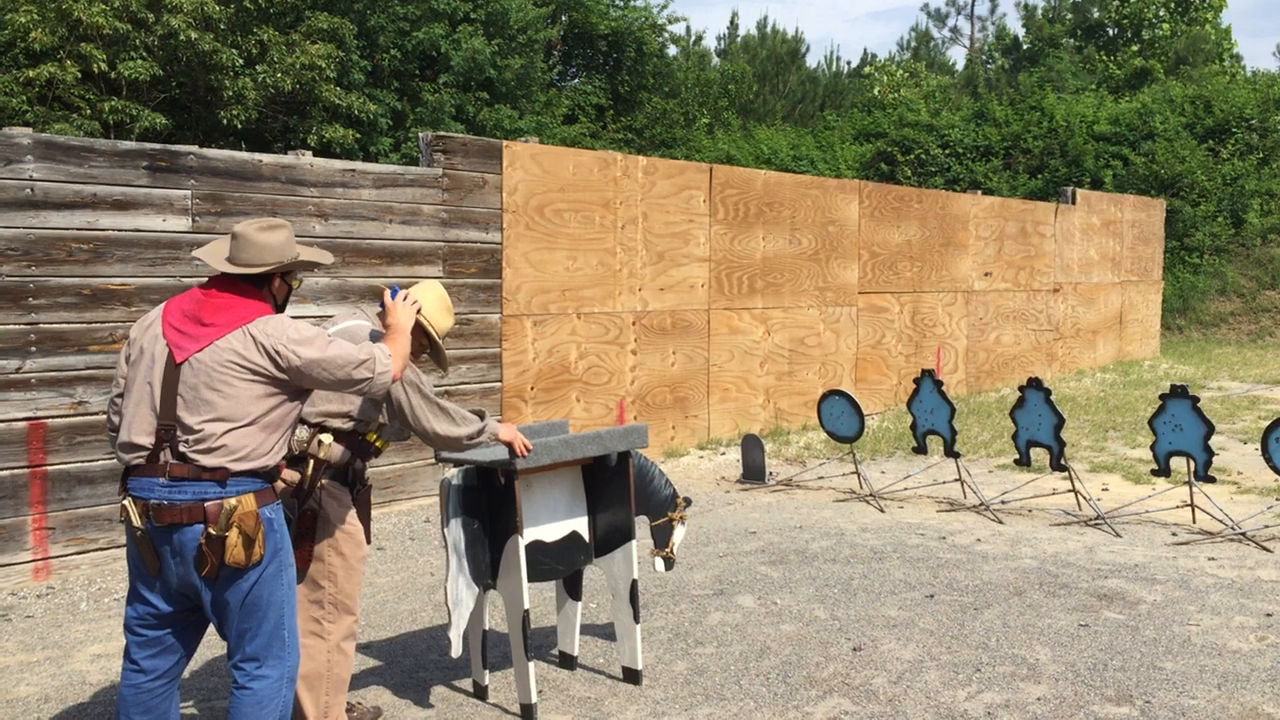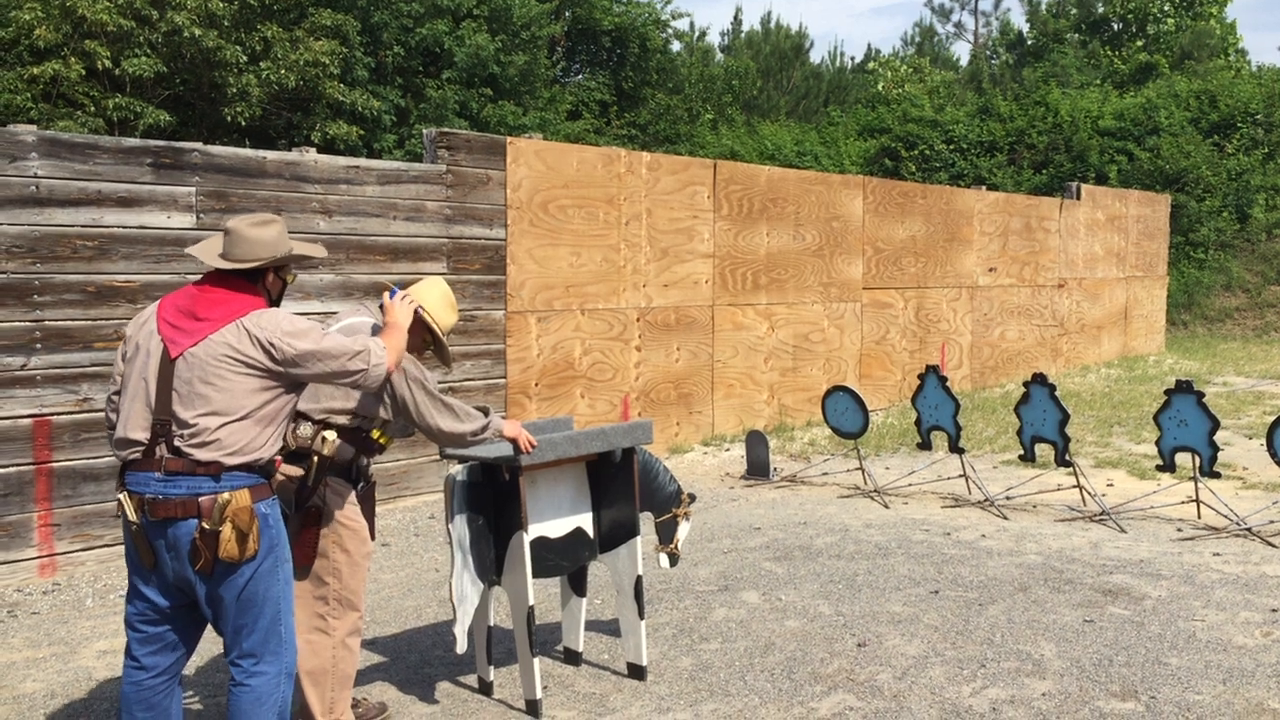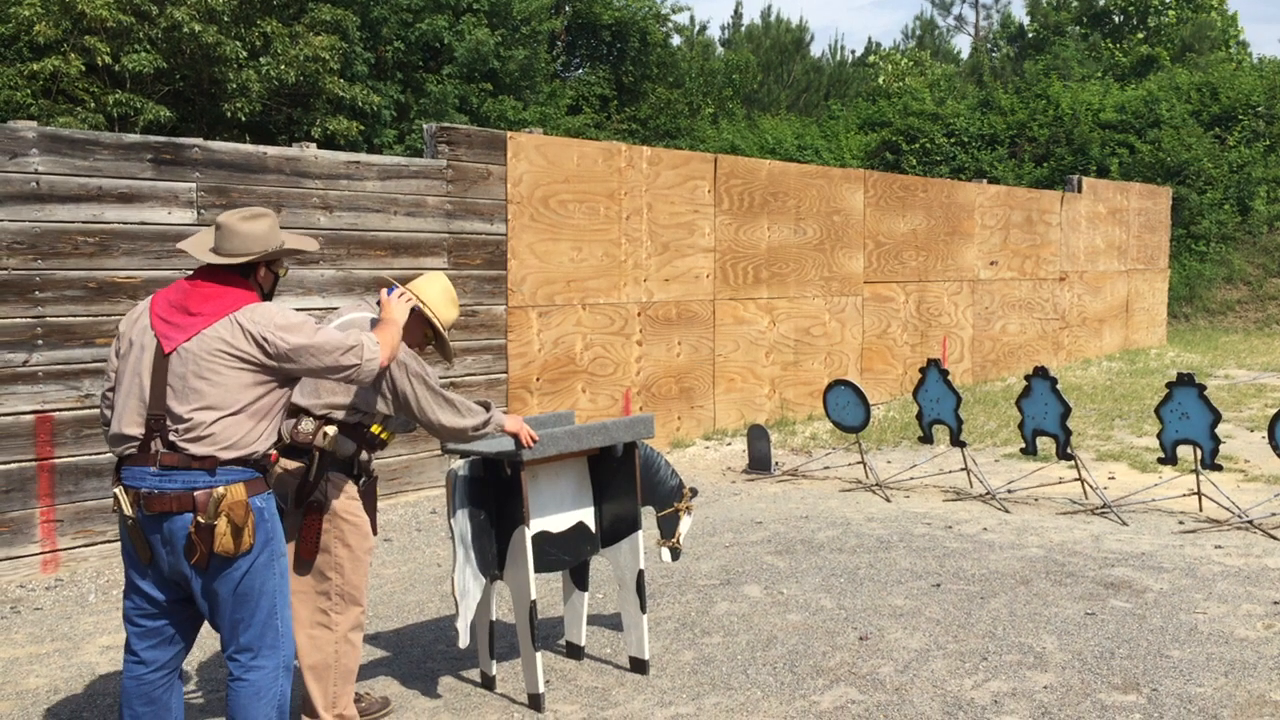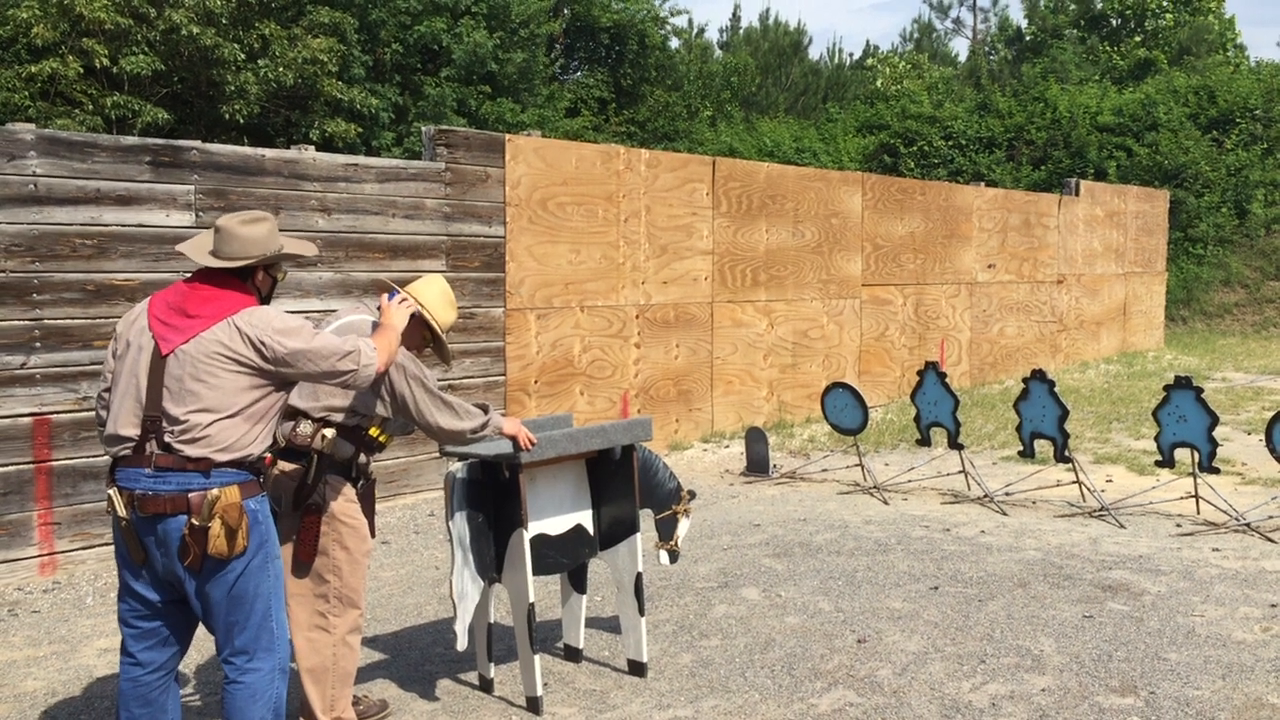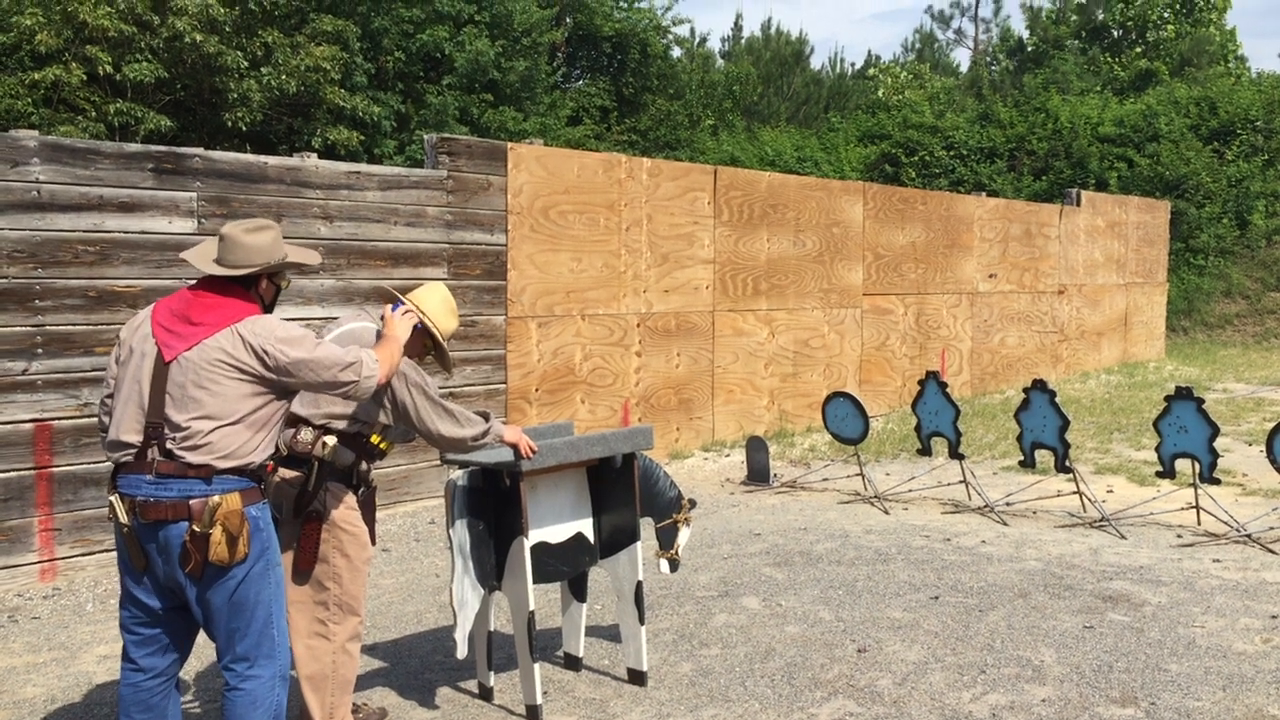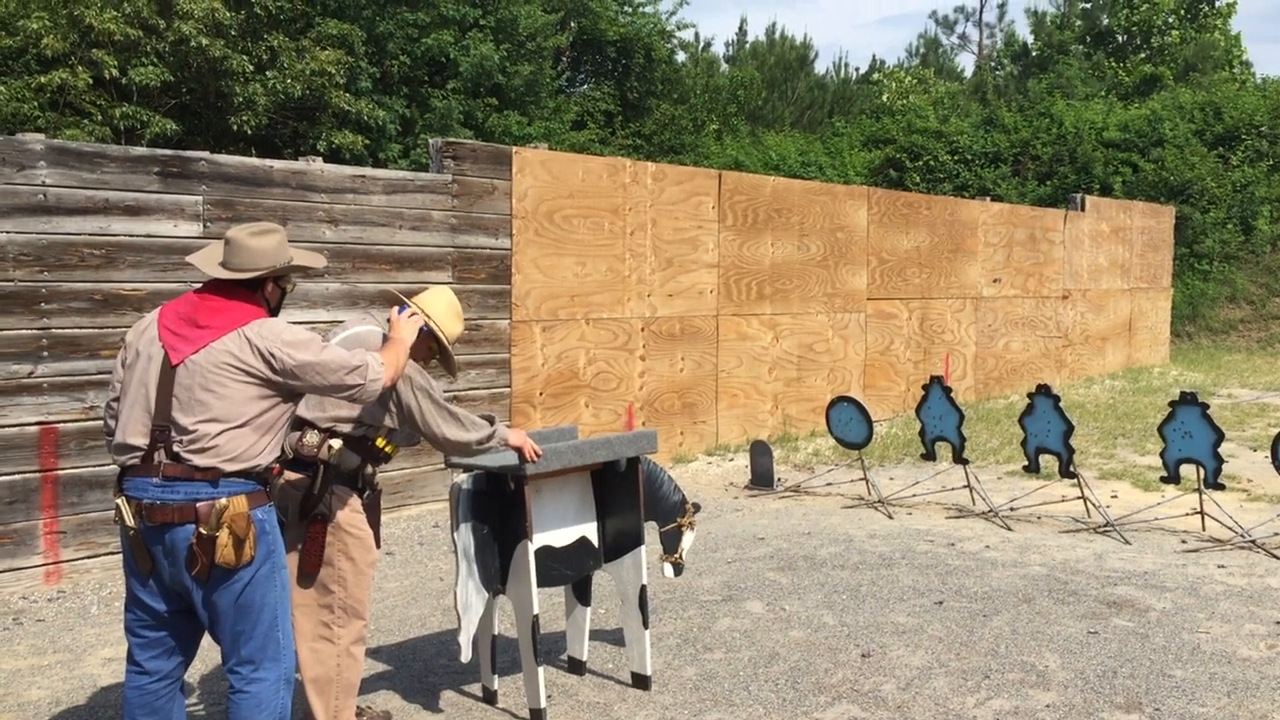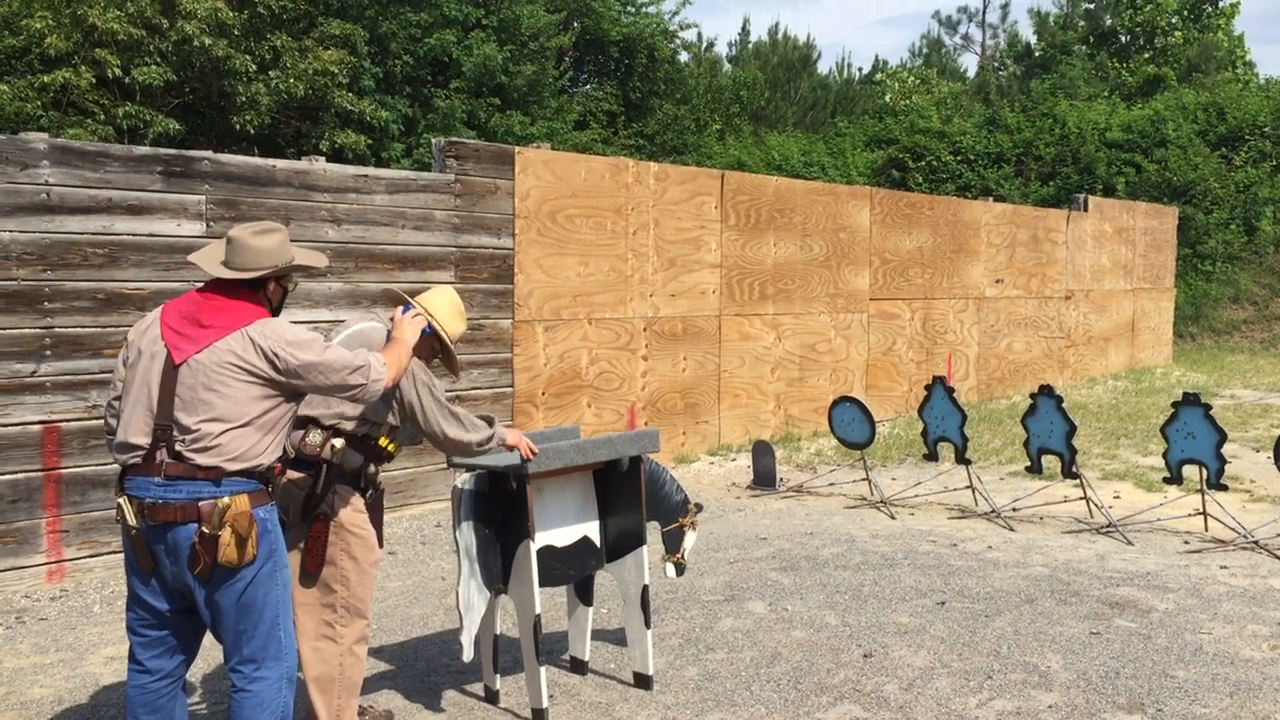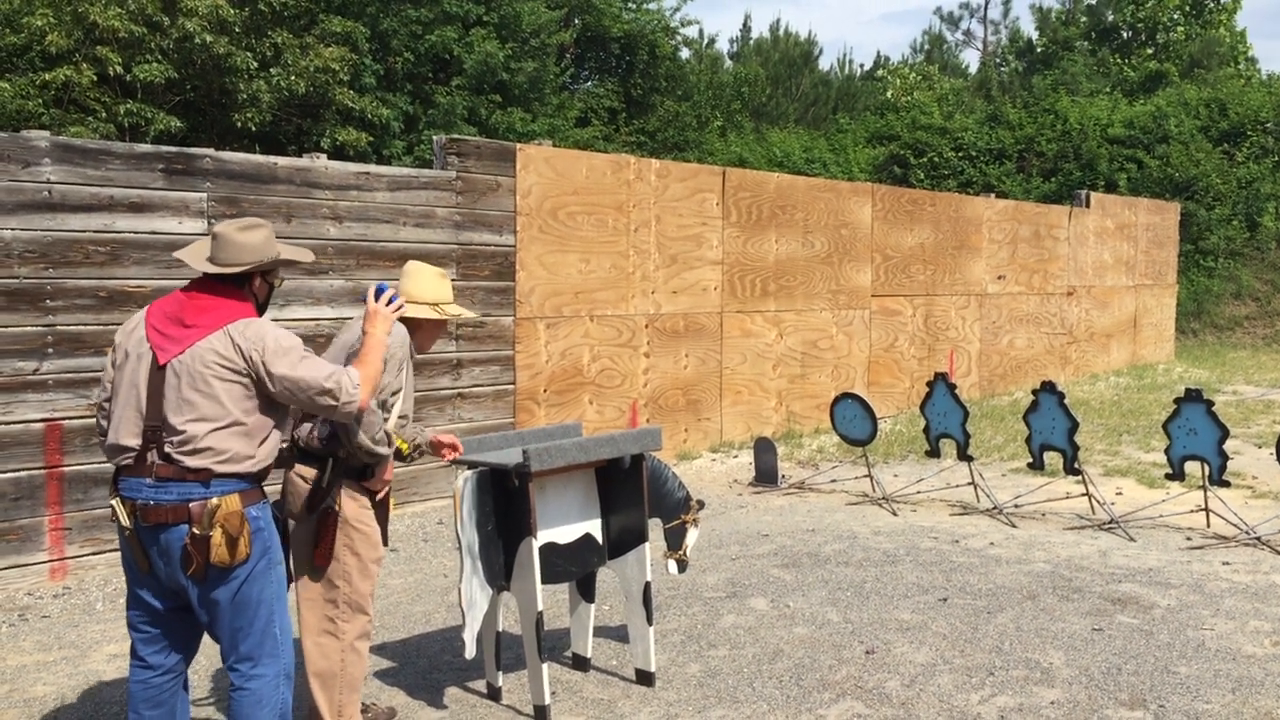
dt=0.4s
person 1, frame 1
left shoulder: (152, 323)
right shoulder: (276, 337)
left elbow: (116, 418)
right elbow: (383, 371)
right wrist: (398, 326)
left hip: (148, 512)
right hip: (228, 515)
left knee: (150, 661)
right knee: (264, 664)
person 1, frame 2
left shoulder: (148, 320)
right shoulder: (270, 331)
left elbow: (114, 414)
right elbow: (376, 363)
right wrist: (396, 324)
left hip: (145, 507)
right hip: (225, 509)
left knee: (151, 656)
right knee: (262, 660)
person 1, frame 3
left shoulder: (142, 315)
right shoulder: (263, 325)
left elbow: (110, 409)
right elbow: (370, 357)
right wrist: (391, 319)
left hip: (141, 501)
right hip: (220, 502)
left knee: (151, 651)
right knee: (261, 655)
person 1, frame 4
left shoulder: (139, 316)
right shoulder: (260, 328)
left elbow: (105, 410)
right elbow: (367, 363)
right wrist: (391, 325)
left hip: (134, 501)
right hip: (214, 504)
left knee: (147, 653)
right knee: (256, 657)
person 1, frame 5
left shoulder: (143, 323)
right shoulder: (262, 336)
left elbow: (107, 415)
right elbow: (367, 375)
right wrist: (394, 336)
left hip: (136, 507)
right hip: (215, 510)
left knee: (148, 659)
right knee: (257, 663)
person 1, frame 6
left shoulder: (149, 326)
right shoulder: (267, 340)
left elbow: (113, 419)
right elbow: (372, 377)
right wrist: (399, 339)
left hip: (142, 511)
right hip: (221, 514)
left knee: (153, 662)
right knee: (261, 667)
person 1, frame 7
left shoulder: (150, 325)
right shoulder: (270, 339)
left elbow: (114, 418)
right elbow: (375, 377)
right wrist: (403, 339)
left hip: (143, 509)
right hip: (222, 513)
left knee: (154, 661)
right knee: (263, 665)
person 1, frame 8
left shoulder: (139, 324)
right shoulder: (254, 337)
left elbow: (107, 415)
right elbow: (352, 396)
right wrist: (376, 331)
left hip: (139, 509)
right hip: (217, 514)
left knee: (156, 657)
right knee: (262, 663)
person 2, frame 1
left shoulder: (353, 328)
right shoulder: (378, 348)
left elbow: (404, 414)
right elbow: (433, 419)
right wrist: (494, 429)
left hip: (304, 476)
right hip: (317, 481)
left knee: (318, 604)
right knee: (330, 610)
person 2, frame 2
left shoulder: (355, 325)
left elbow: (405, 410)
right elbow: (437, 416)
right wrist: (499, 426)
left hip: (307, 471)
right hip: (323, 478)
left knee: (322, 600)
right knee: (336, 605)
person 2, frame 3
left shoulder: (356, 318)
left elbow: (415, 405)
right elbow: (439, 412)
right wrist: (499, 421)
left hip: (305, 467)
right hip: (324, 473)
left knee: (322, 596)
right knee: (338, 601)
person 2, frame 4
left shoulder: (354, 321)
right elbow: (438, 414)
right wrist: (497, 423)
left hip: (300, 469)
right hip: (321, 476)
left knee: (319, 599)
right knee: (336, 604)
person 2, frame 5
left shoulder: (356, 328)
left elbow: (409, 415)
right elbow: (438, 421)
right wrist: (498, 431)
left hip: (303, 476)
right hip: (323, 484)
left knee: (319, 607)
right knee: (335, 611)
person 2, frame 6
left shoulder: (362, 332)
left elbow: (414, 418)
right elbow: (442, 423)
right wrist: (504, 435)
left hip: (310, 480)
right hip: (328, 488)
left knee: (325, 610)
right knee: (340, 614)
person 2, frame 7
left shoulder: (364, 328)
right elbow: (431, 418)
left wrist: (466, 430)
right wrist: (499, 434)
left hip: (312, 477)
right hip: (335, 484)
left knee: (330, 608)
right knee: (344, 612)
person 2, frame 8
right shoulder: (391, 336)
left wrist: (422, 442)
right wrist: (382, 461)
left hip: (326, 480)
right hip: (335, 485)
left knee: (334, 606)
right knee: (344, 610)
